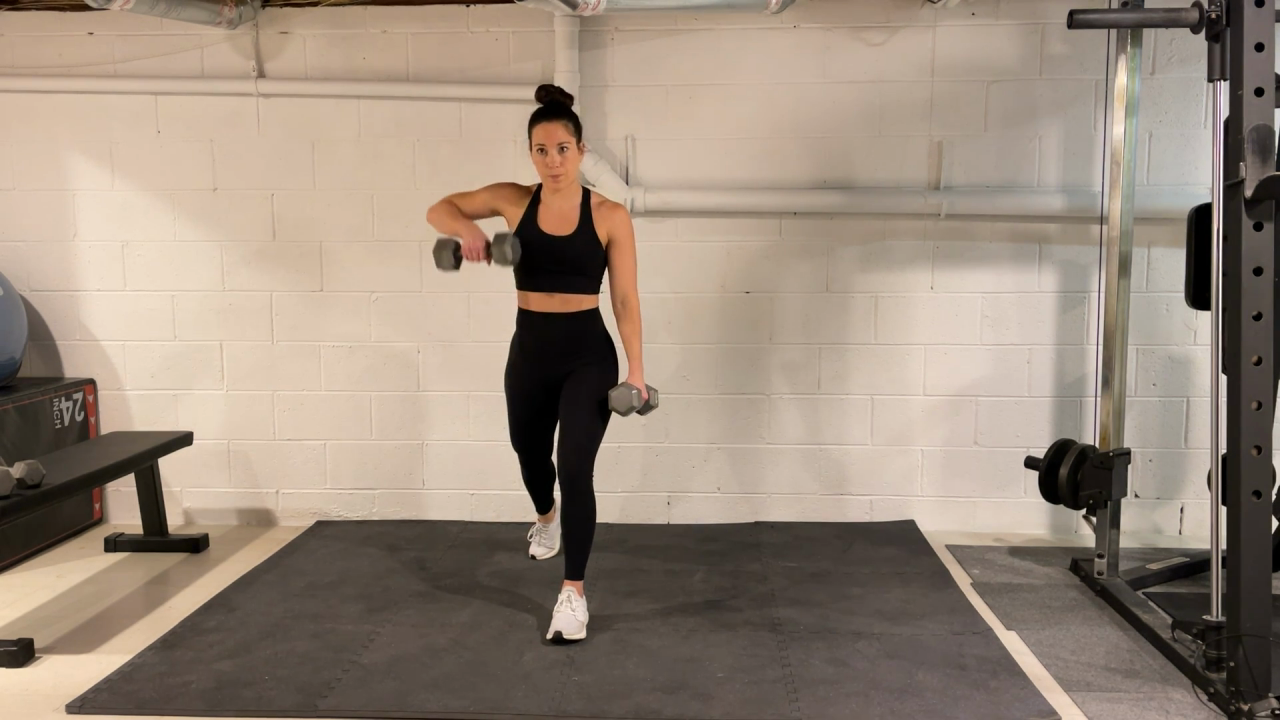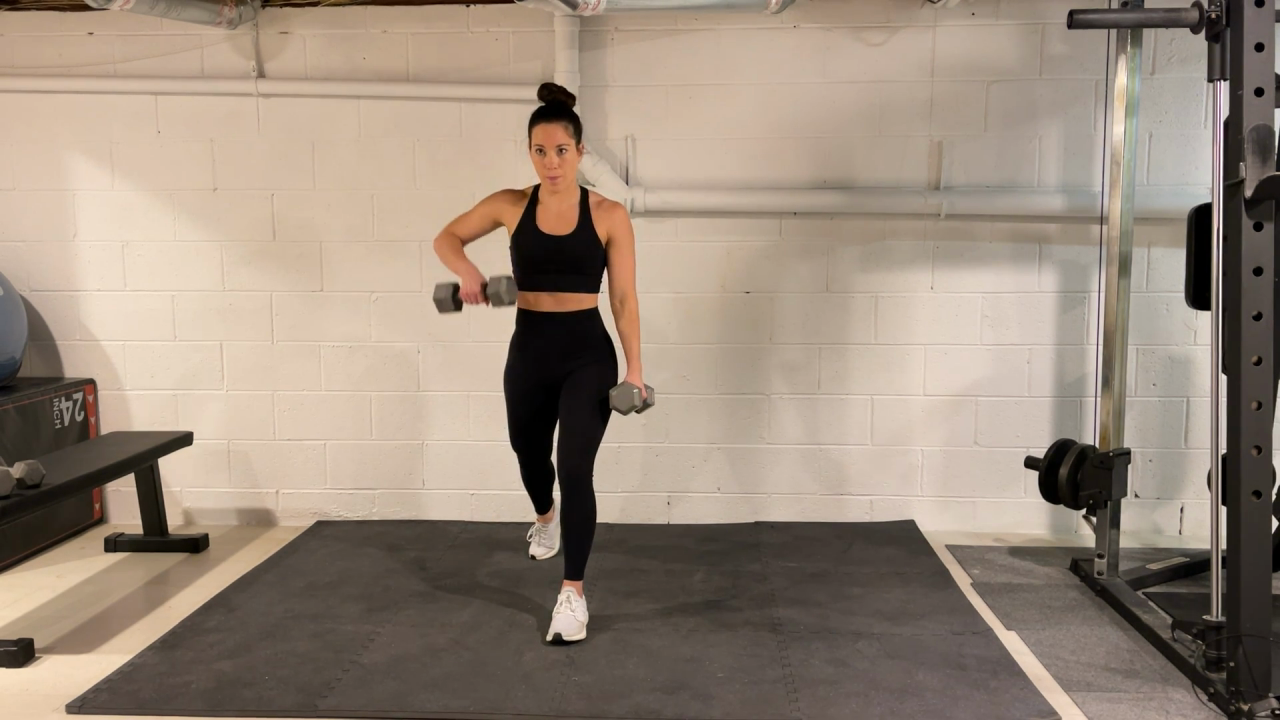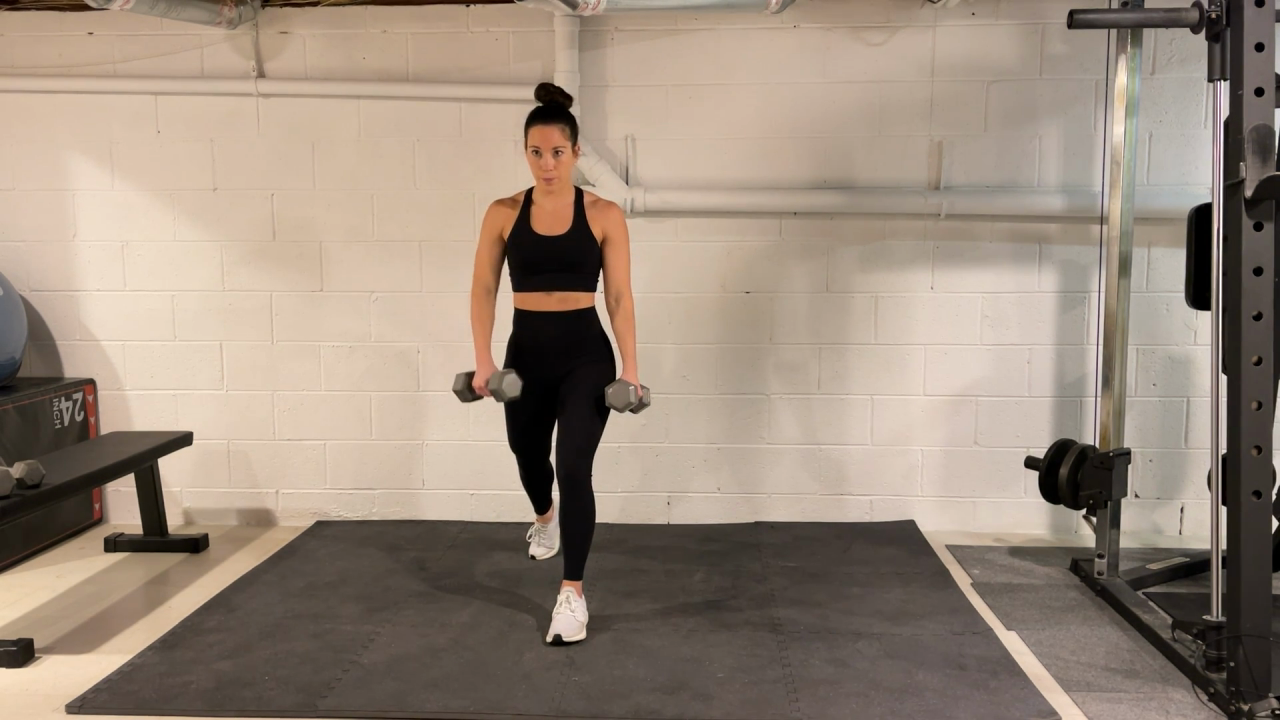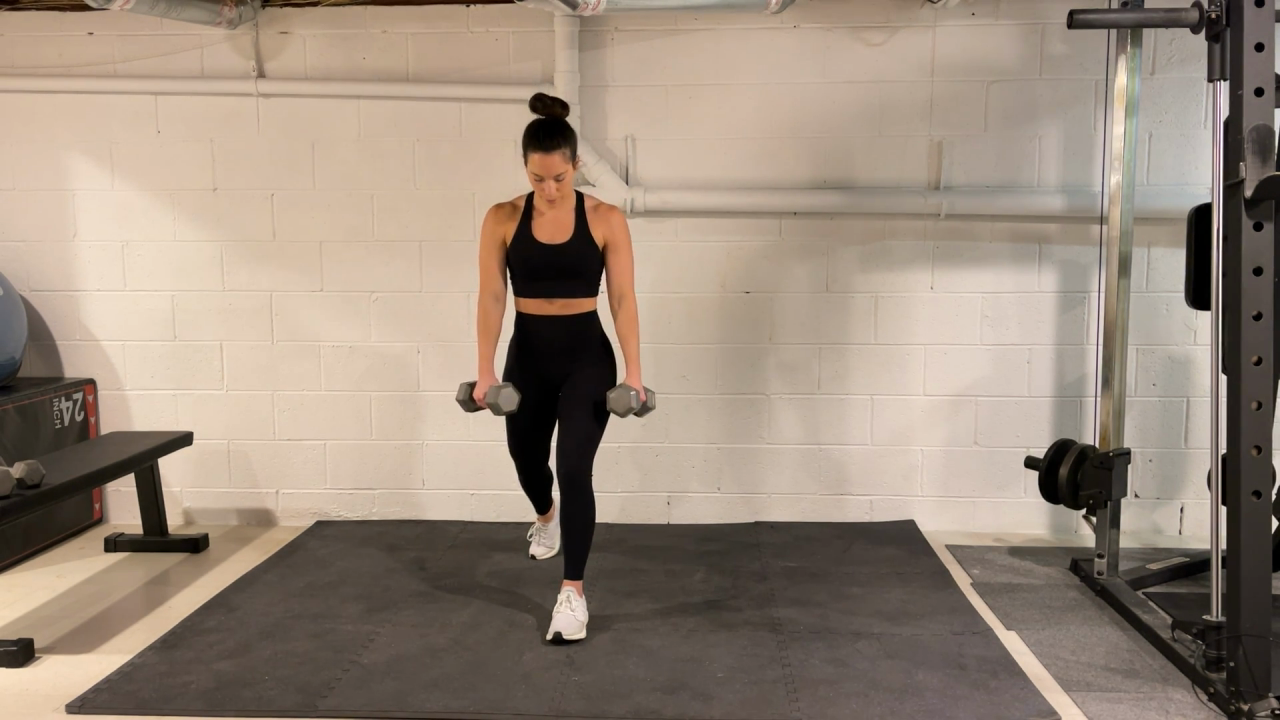
dt=0.5s
person 1, frame 1
left shoulder: (610, 215)
right shoulder: (513, 200)
left elbow: (625, 297)
right elbow: (439, 210)
left wrist: (636, 369)
right wrist: (464, 228)
left hip: (588, 354)
right hip: (529, 352)
left knee: (576, 469)
right knee: (530, 453)
left ankle: (573, 592)
right ankle: (546, 516)
person 1, frame 2
left shoulder: (609, 214)
right shoulder: (510, 204)
left elbow: (623, 296)
right elbow: (446, 237)
left wrist: (635, 367)
right wrist: (466, 271)
left hip: (587, 353)
right hip: (528, 352)
left knee: (575, 469)
right knee: (529, 453)
left ankle: (573, 592)
right ankle: (545, 516)
person 1, frame 3
left shoulder: (604, 214)
right shoulder: (504, 213)
left elbow: (619, 296)
right elbow: (483, 290)
left wrist: (630, 366)
right wrist: (483, 359)
left hip: (585, 353)
right hip: (526, 353)
left knee: (574, 469)
right knee: (528, 455)
left ankle: (573, 593)
right ankle: (545, 518)
person 1, frame 4
left shoulder: (606, 219)
right shoulder: (502, 219)
left elbow: (622, 299)
right elbow: (491, 298)
left wrist: (633, 371)
right wrist: (485, 370)
left hip: (587, 354)
right hip: (527, 356)
left knee: (574, 469)
right knee: (527, 459)
left ankle: (573, 592)
right ankle: (546, 515)
